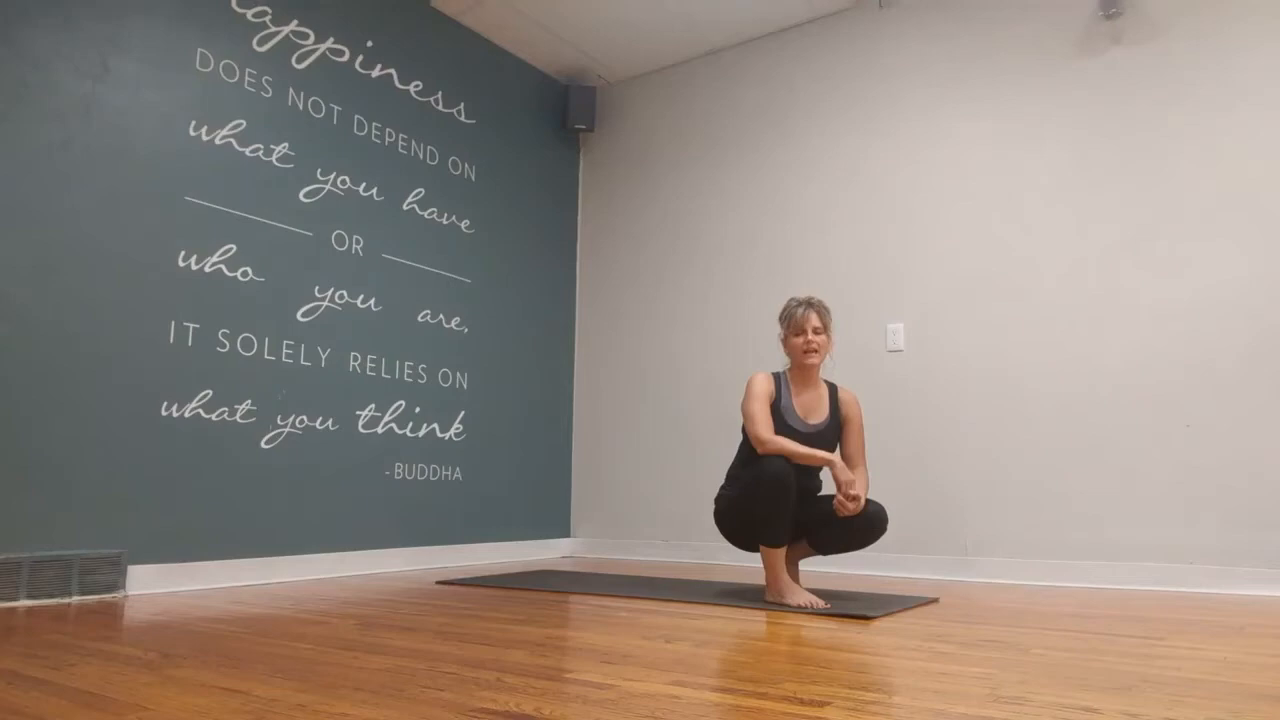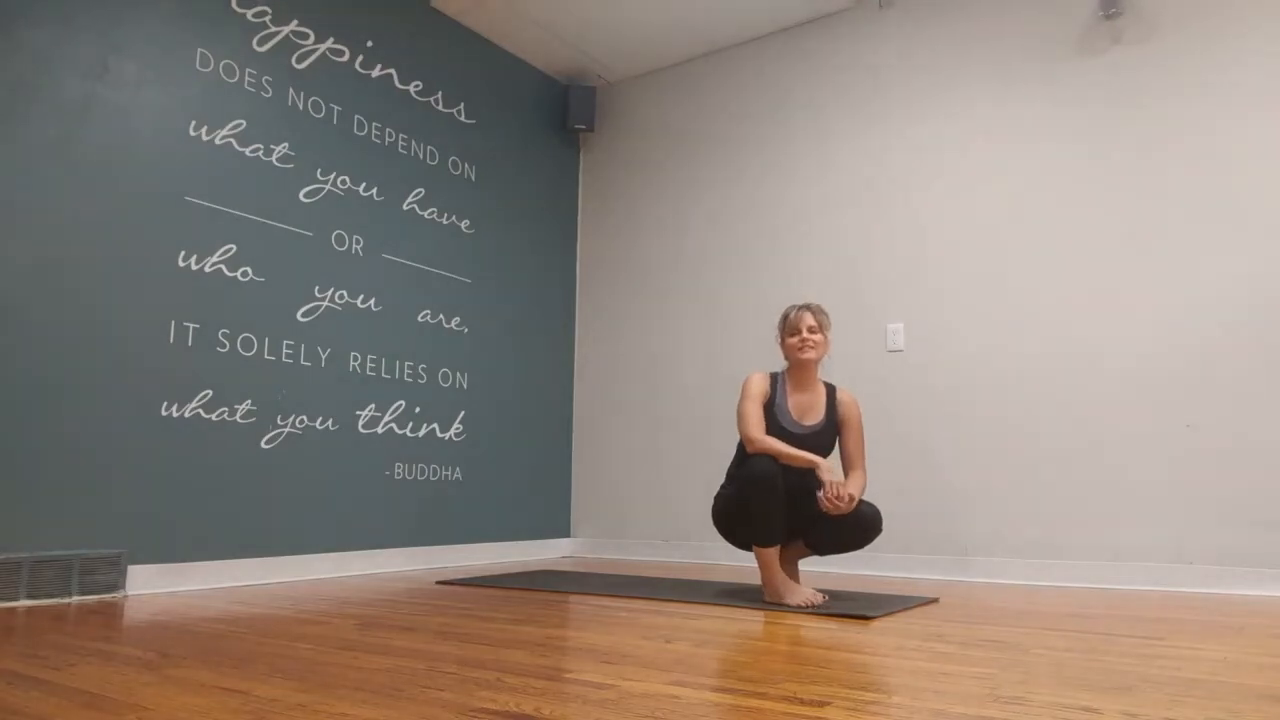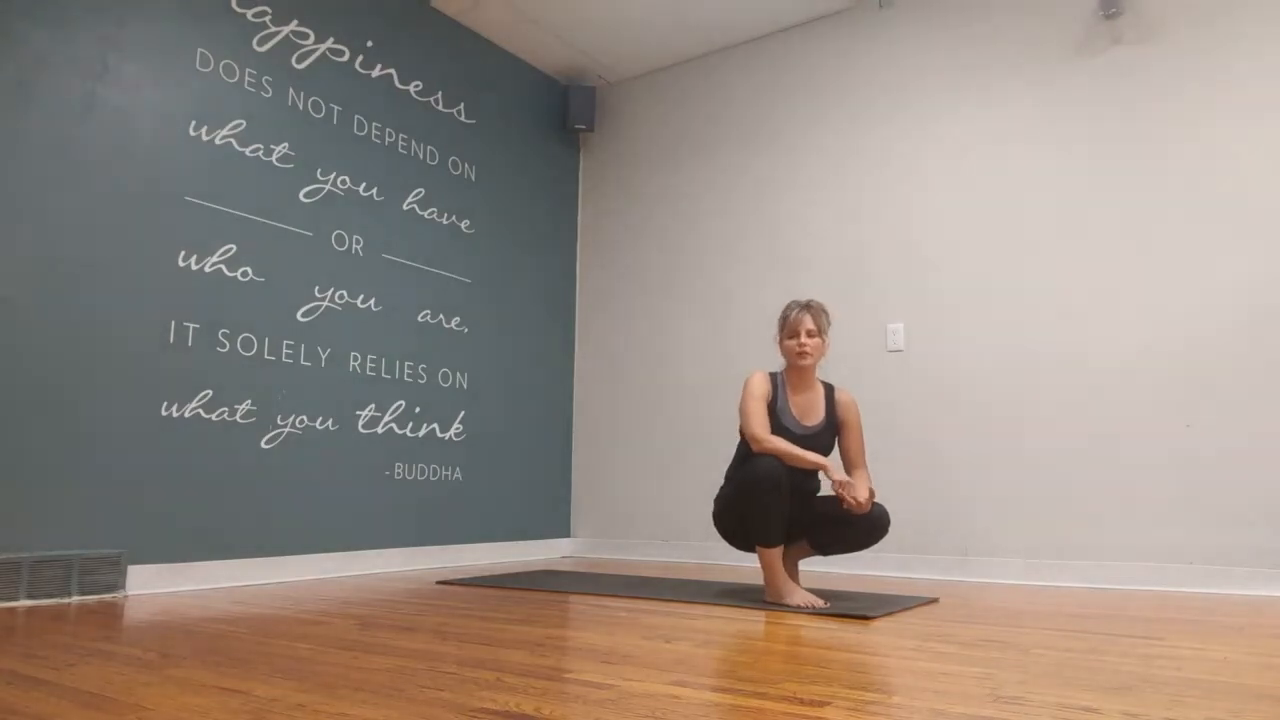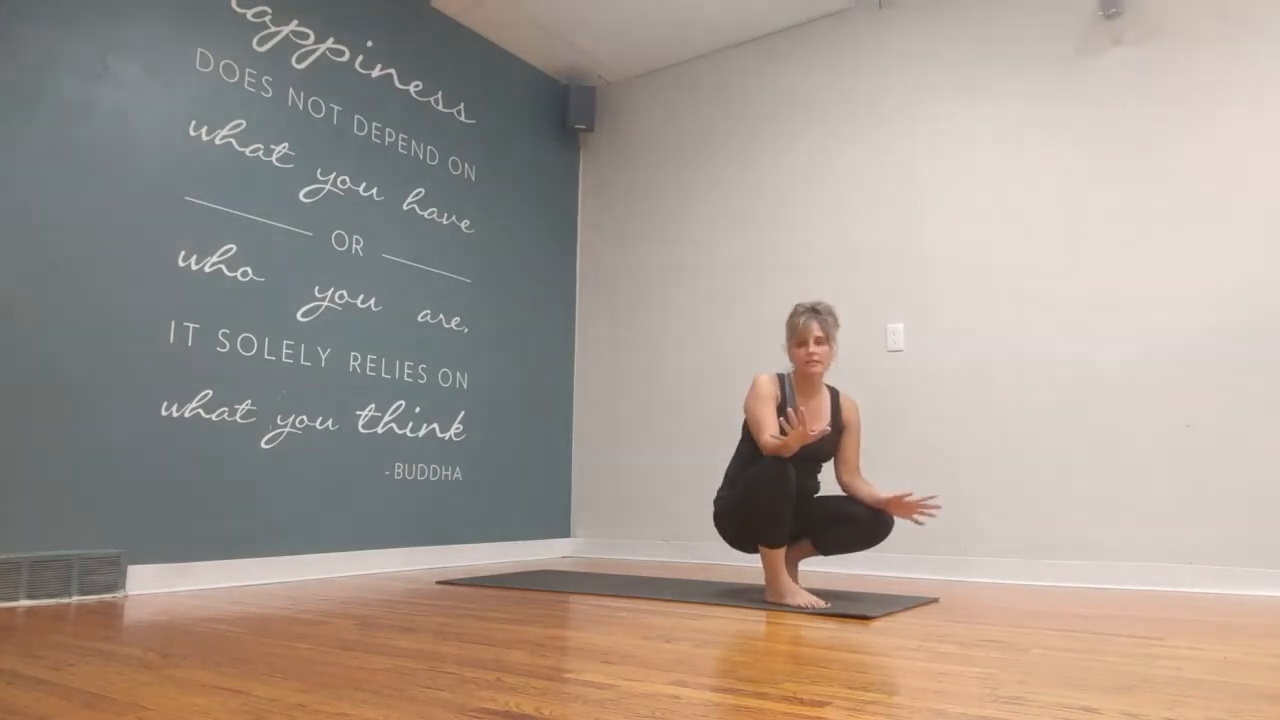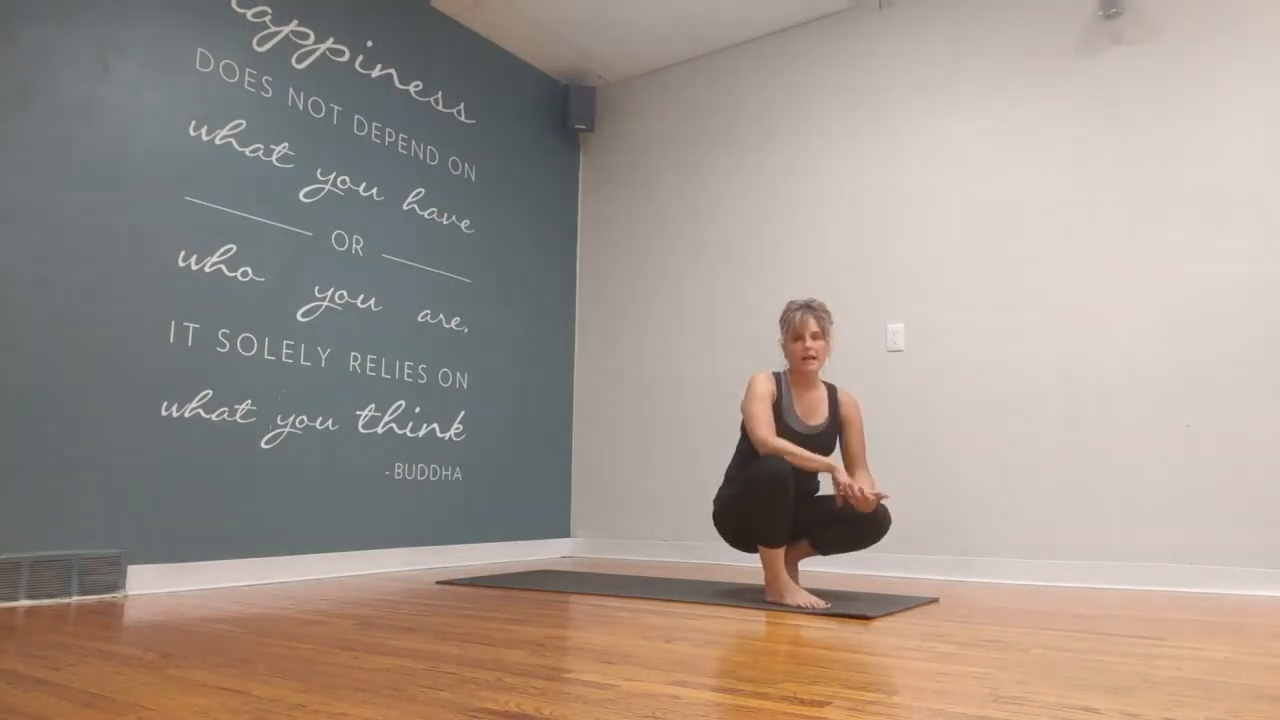
dt=1s
person 1, frame 1
left shoulder: (844, 401)
right shoulder: (763, 384)
left elbow: (857, 468)
right elbow: (763, 442)
left wrist: (857, 496)
right wrist: (831, 460)
left hip: (795, 509)
right hip: (743, 511)
left knee: (871, 518)
right knee: (775, 468)
left ankle: (788, 555)
right ankle: (777, 583)
person 1, frame 2
left shoulder: (842, 402)
right shoulder: (760, 384)
left elbow: (856, 470)
right elbow: (753, 440)
left wrist: (848, 498)
right wrist: (818, 463)
left hip: (797, 510)
right hip: (743, 510)
left knee: (866, 520)
right knee: (762, 466)
left ankle: (787, 555)
right ankle: (774, 583)
person 1, frame 3
left shoulder: (840, 402)
right shoulder: (760, 384)
left elbow: (857, 468)
right elbow: (760, 441)
left wrist: (861, 495)
right wrist: (824, 464)
left hip: (796, 510)
right hip: (741, 511)
left knee: (873, 519)
right knee: (768, 467)
left ankle: (788, 555)
right ankle: (776, 584)
person 1, frame 4
left shoulder: (844, 407)
right shoulder: (766, 386)
left elbow: (849, 476)
right elbow: (769, 445)
left wrist: (885, 502)
right wrist: (795, 441)
left hip: (793, 510)
right hip: (741, 512)
left knee: (876, 521)
right knee: (775, 468)
left ankle: (788, 555)
right ankle: (777, 583)
person 1, frame 5
left shoulder: (843, 403)
right shoulder: (764, 385)
left elbow: (859, 469)
right elbow: (765, 443)
left wrist: (866, 494)
right wrist: (831, 466)
left hip: (795, 510)
right hip: (741, 512)
left knee: (874, 518)
right knee: (773, 468)
left ankle: (788, 555)
right ankle: (776, 582)
